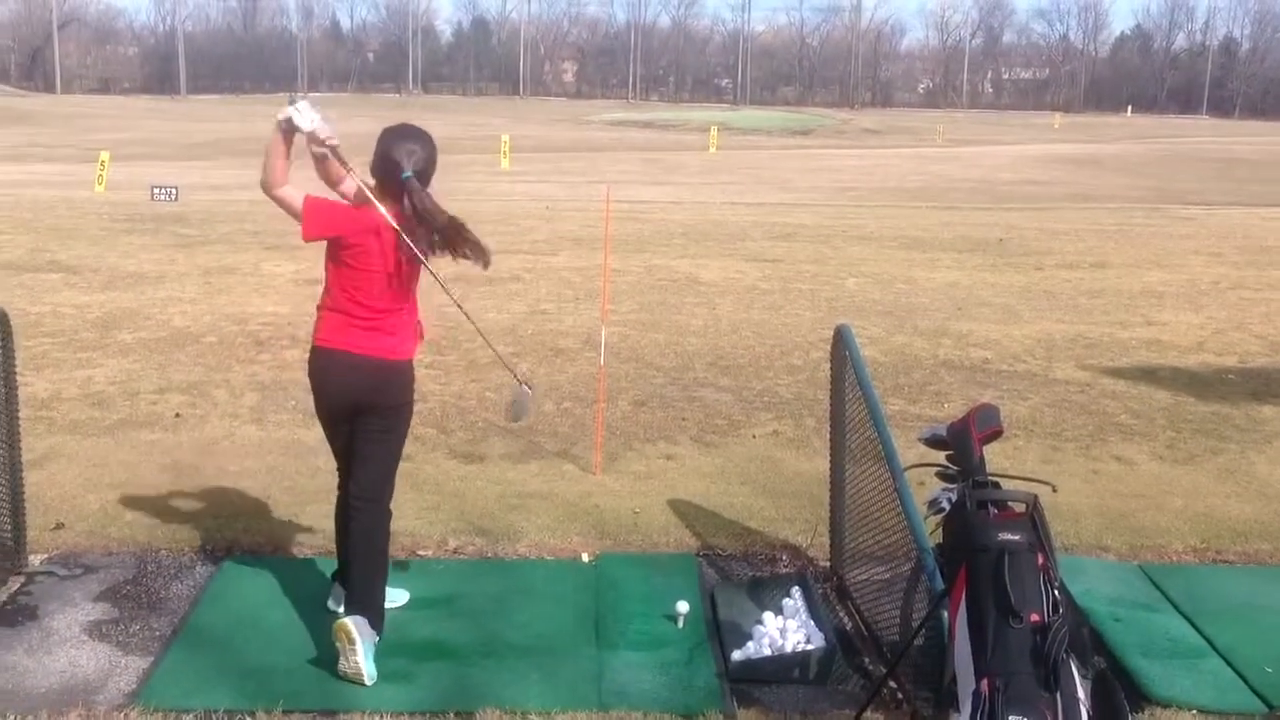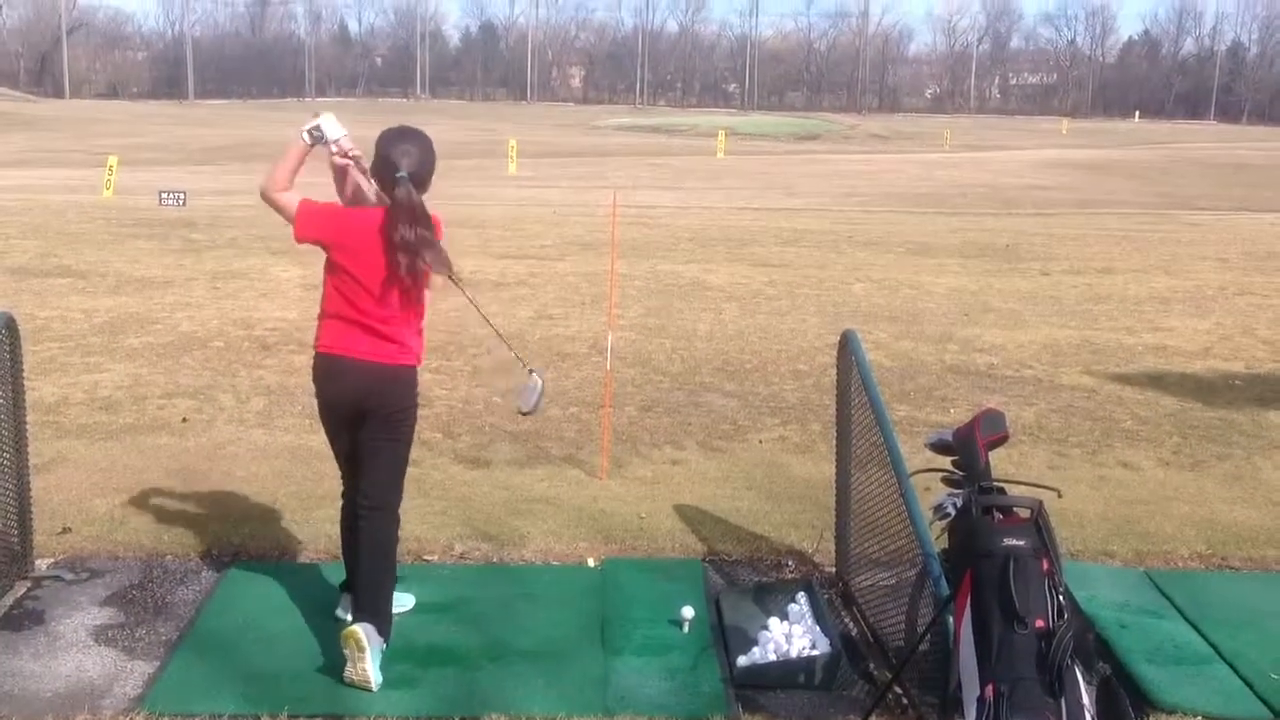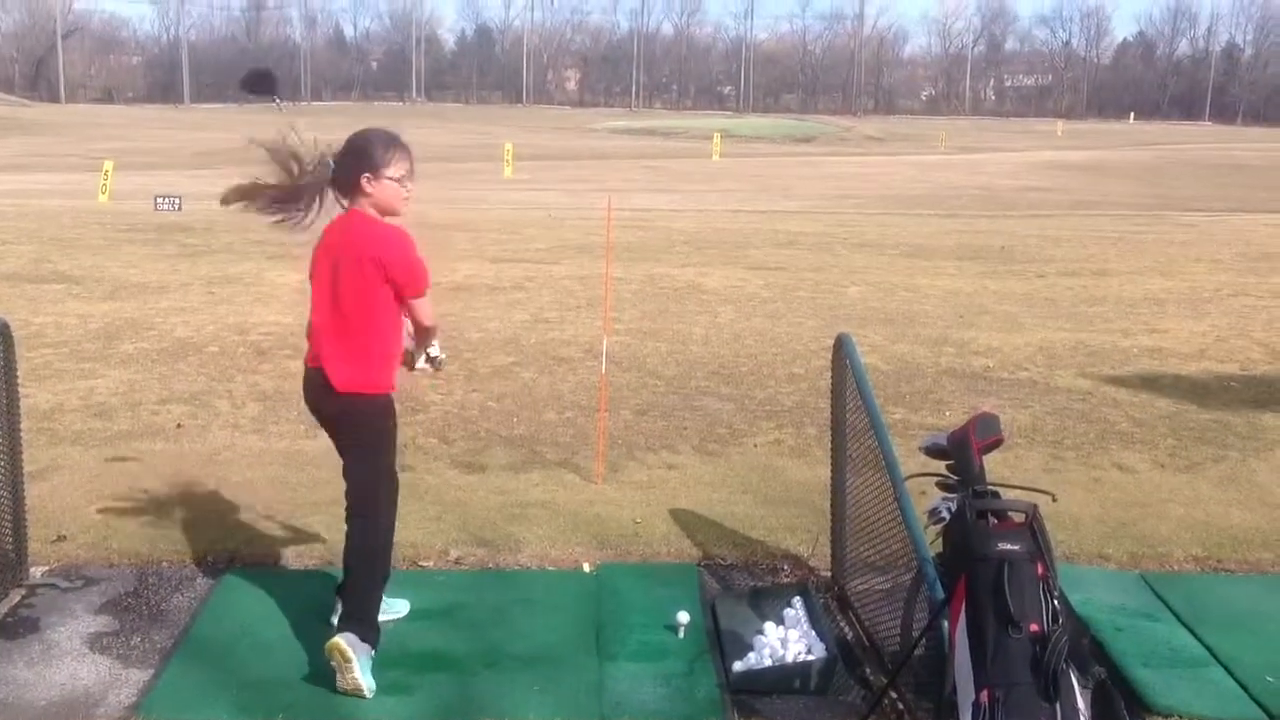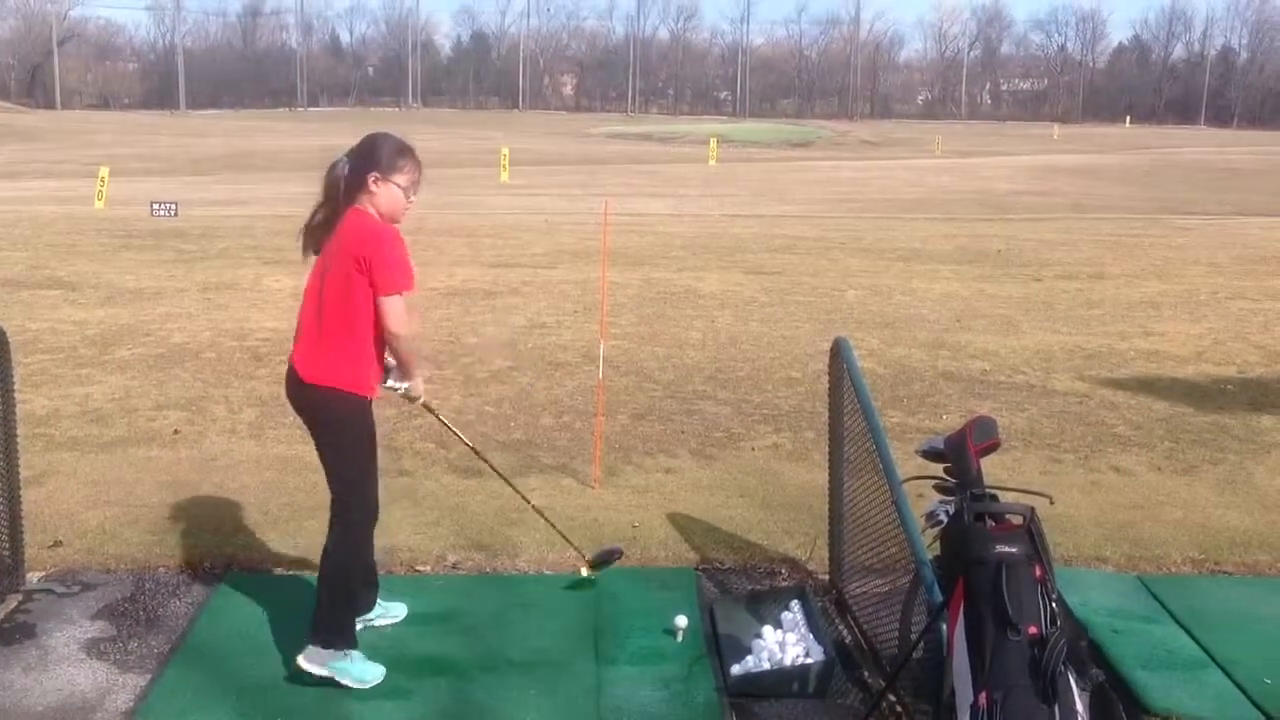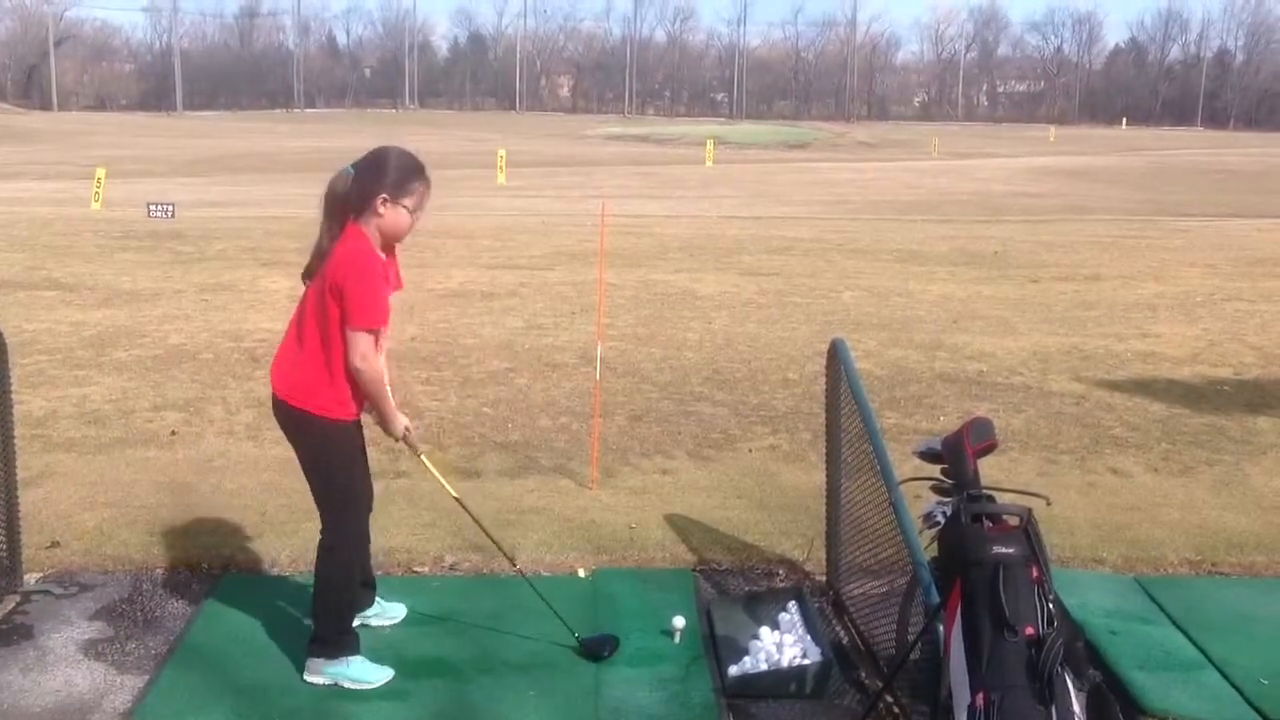
dt=0.5s
person 1, frame 1
left shoulder: (347, 221)
right shoulder: (423, 222)
left elbow: (274, 185)
right elbow: (351, 188)
left wrist: (285, 131)
right wrist: (324, 149)
left hip: (331, 367)
right hip: (388, 375)
left knee: (352, 483)
right knee: (372, 495)
left ankle: (351, 587)
right ankle: (360, 613)
person 1, frame 2
left shoulder: (341, 223)
right shoulder: (429, 229)
left elbow: (273, 193)
left wrist: (307, 137)
right wrist: (348, 167)
left hip: (335, 372)
right hip: (392, 381)
left knee: (356, 490)
right knee: (379, 502)
left ankle: (360, 592)
right ankle: (369, 624)
person 1, frame 3
left shoulder: (332, 237)
right shoulder: (392, 242)
right elbow: (424, 320)
left wrist: (392, 342)
right wrist: (422, 347)
left hip: (323, 381)
right hip: (362, 392)
left knee: (369, 493)
right knee: (373, 508)
left ankle: (360, 600)
right ankle: (354, 634)
person 1, frame 4
left shoulder: (345, 231)
right shoulder: (380, 238)
right elbow: (395, 326)
left wrist: (392, 370)
right wrist: (414, 376)
left hip: (317, 380)
right hip: (336, 389)
left knee: (356, 500)
right knee: (355, 508)
left ankle: (359, 600)
right ankle: (329, 643)
person 1, frame 5
left shoulder: (369, 248)
right shoulder: (362, 263)
left elbow: (369, 343)
right elbow: (360, 360)
left wrist: (387, 402)
right wrist: (389, 416)
left hip: (327, 398)
right hip: (316, 406)
left knee: (356, 503)
right knee: (344, 520)
left ankle: (358, 600)
right ankle: (330, 653)
